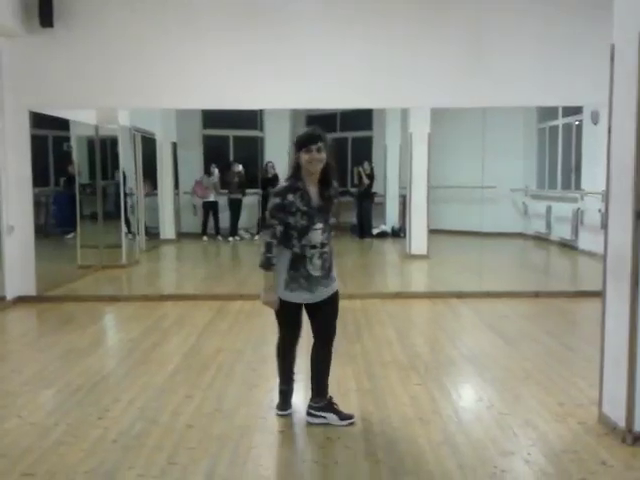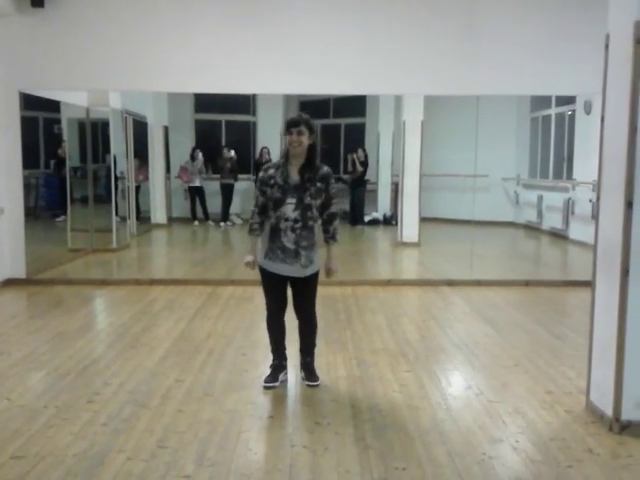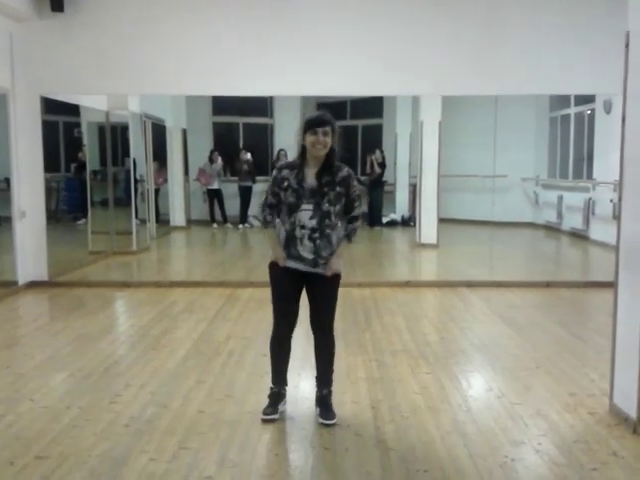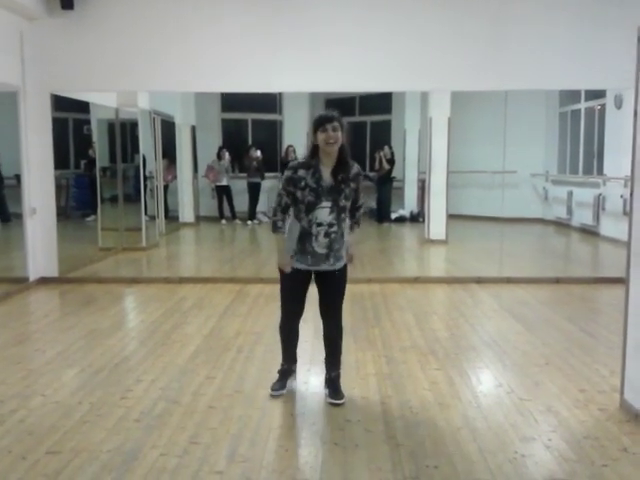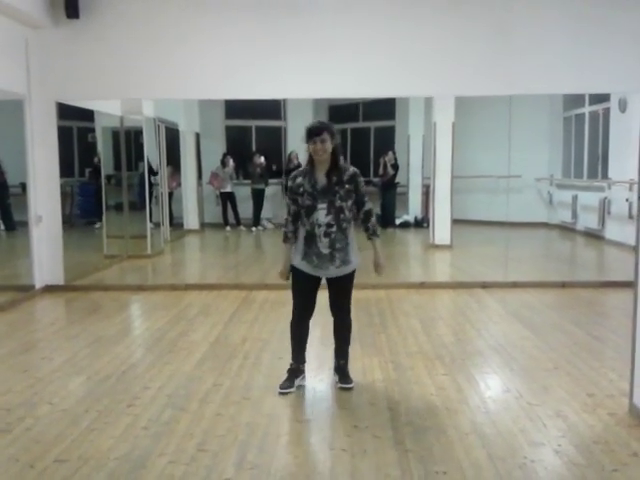
dt=1s
person 1, frame 1
left shoulder: (330, 188)
right shoulder: (284, 194)
right elbow: (271, 241)
right wrist: (269, 287)
left hip: (324, 279)
right hip: (290, 281)
left knee: (325, 339)
right knee: (288, 341)
left ankle: (320, 405)
right ankle: (285, 392)
person 1, frame 2
left shoulder: (323, 175)
right shoulder: (269, 172)
left elbow: (330, 216)
right elbow: (258, 213)
left wrist: (330, 256)
right wrist: (253, 250)
left hip: (306, 259)
right hip: (271, 257)
left knee: (306, 313)
right knee: (275, 313)
left ankle: (307, 364)
right ankle: (278, 365)
person 1, frame 3
left shoulder: (343, 176)
right shoulder: (284, 171)
left elbow: (354, 217)
right elbow: (267, 208)
left wrist: (338, 254)
right wrist: (275, 244)
left hip: (325, 266)
right hip: (286, 262)
left knee: (323, 331)
right knee: (282, 328)
left ankle: (324, 397)
right ankle: (277, 393)
person 1, frame 4
left shoulder: (352, 172)
right shoulder: (297, 170)
right elbow: (279, 210)
left wrist: (349, 239)
right wrist: (281, 251)
left hip: (334, 259)
right hip: (296, 256)
left knee: (333, 318)
right knee: (290, 315)
left ankle: (332, 379)
right ankle: (287, 369)
person 1, frame 5
left shoulder: (351, 176)
right shoulder: (297, 179)
left elbow: (366, 213)
right elbow: (291, 221)
left wrist: (376, 252)
right wrist: (286, 259)
left hip: (342, 260)
right hip: (306, 260)
left knee: (342, 315)
right knee: (300, 314)
left ankle: (342, 367)
right ankle: (296, 369)
